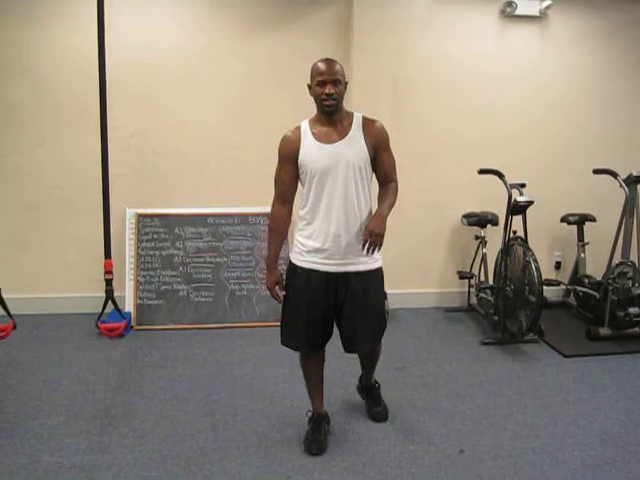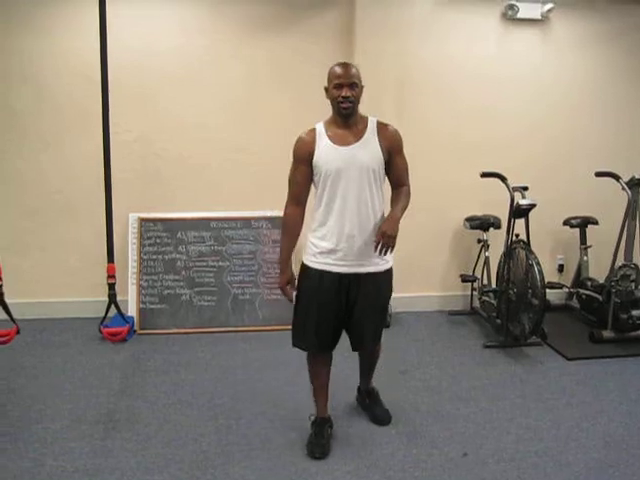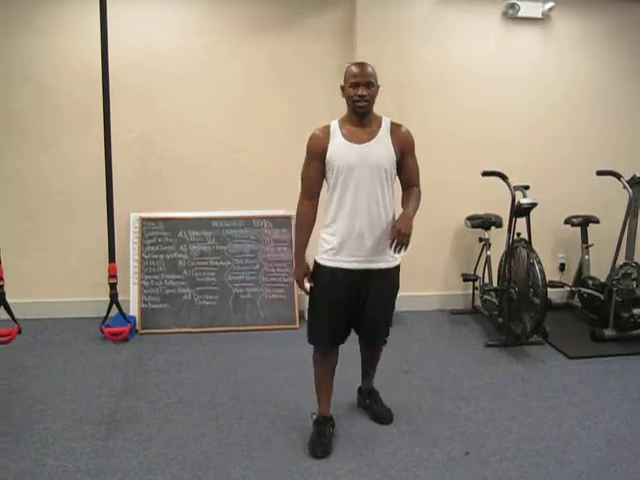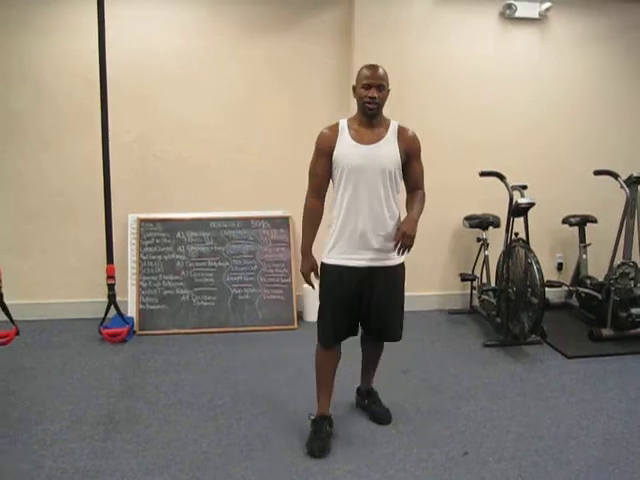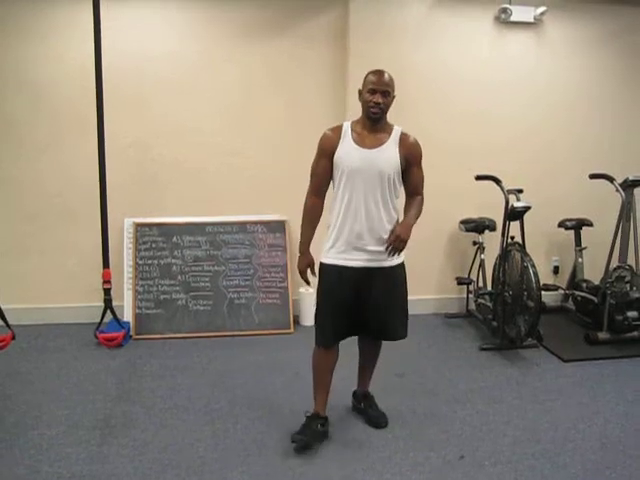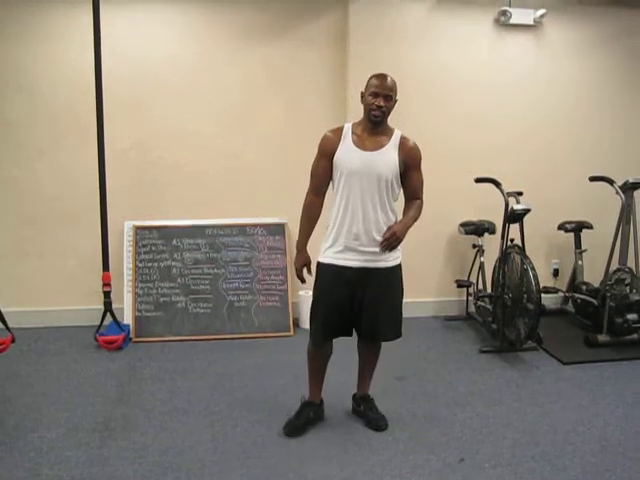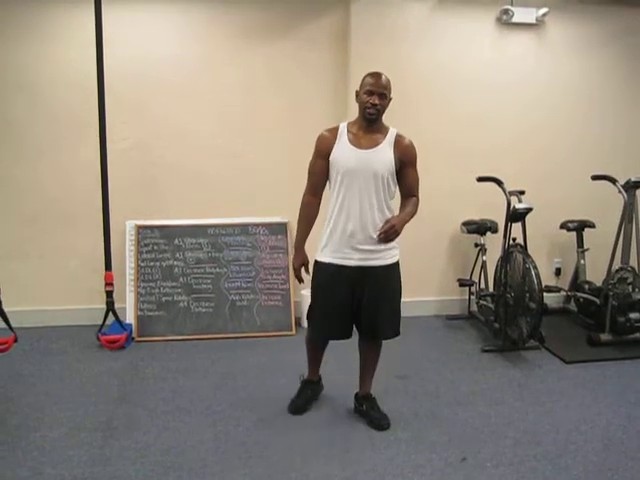
dt=0.2s
person 1, frame 1
left shoulder: (372, 131)
right shoulder: (293, 140)
left elbow: (389, 182)
right elbow: (282, 204)
left wrist: (381, 214)
right wrist: (272, 264)
left hip: (362, 261)
right hip: (310, 263)
left knee: (368, 339)
right knee: (309, 343)
left ankle: (368, 383)
right ankle: (319, 415)
person 1, frame 2
left shoulder: (386, 135)
right shoulder: (308, 142)
left elbow: (402, 186)
right elbow: (295, 205)
left wrist: (394, 216)
right wrist: (284, 264)
left hip: (373, 263)
right hip: (322, 263)
left knee: (370, 339)
right knee: (317, 344)
left ankle: (366, 391)
right ankle: (322, 418)
person 1, frame 3
left shoulder: (399, 136)
right shoulder: (322, 139)
left elbow: (412, 187)
right elbow: (308, 199)
left wrist: (407, 215)
right wrist: (299, 257)
left hip: (381, 259)
right hip: (334, 259)
left knee: (375, 334)
right knee: (326, 340)
left ankle: (367, 390)
right ankle: (323, 417)
person 1, frame 4
left shoulder: (406, 139)
right shoulder: (330, 137)
left elbow: (416, 189)
right elbow: (315, 196)
left wrist: (412, 218)
right wrist: (306, 251)
left hip: (386, 257)
right hip: (340, 257)
left knee: (377, 331)
right knee: (329, 337)
left ankle: (366, 391)
right ankle: (323, 417)
person 1, frame 5
left shoulder: (407, 145)
right shoulder: (333, 138)
left elbow: (415, 194)
right elbow: (316, 194)
left wrist: (408, 222)
right wrist: (304, 248)
left hip: (385, 259)
right hip: (339, 257)
left knee: (374, 332)
right knee: (327, 336)
left ankle: (363, 394)
right ankle: (318, 416)
person 1, frame 6
left shoulder: (406, 149)
right shoulder: (333, 140)
left elbow: (415, 198)
right elbow: (315, 195)
left wrist: (404, 224)
right wrist: (301, 247)
left hip: (382, 261)
right hip: (336, 257)
left knee: (373, 334)
right knee: (321, 334)
left ankle: (362, 398)
right ankle: (313, 404)
person 1, frame 7
left shoulder: (402, 147)
right shoulder: (329, 139)
left elbow: (412, 196)
right elbow: (312, 195)
left wrist: (401, 218)
right wrist: (298, 247)
left hip: (380, 259)
right hip: (333, 256)
left knee: (373, 332)
right knee: (319, 329)
left ankle: (365, 397)
right ankle: (312, 381)
